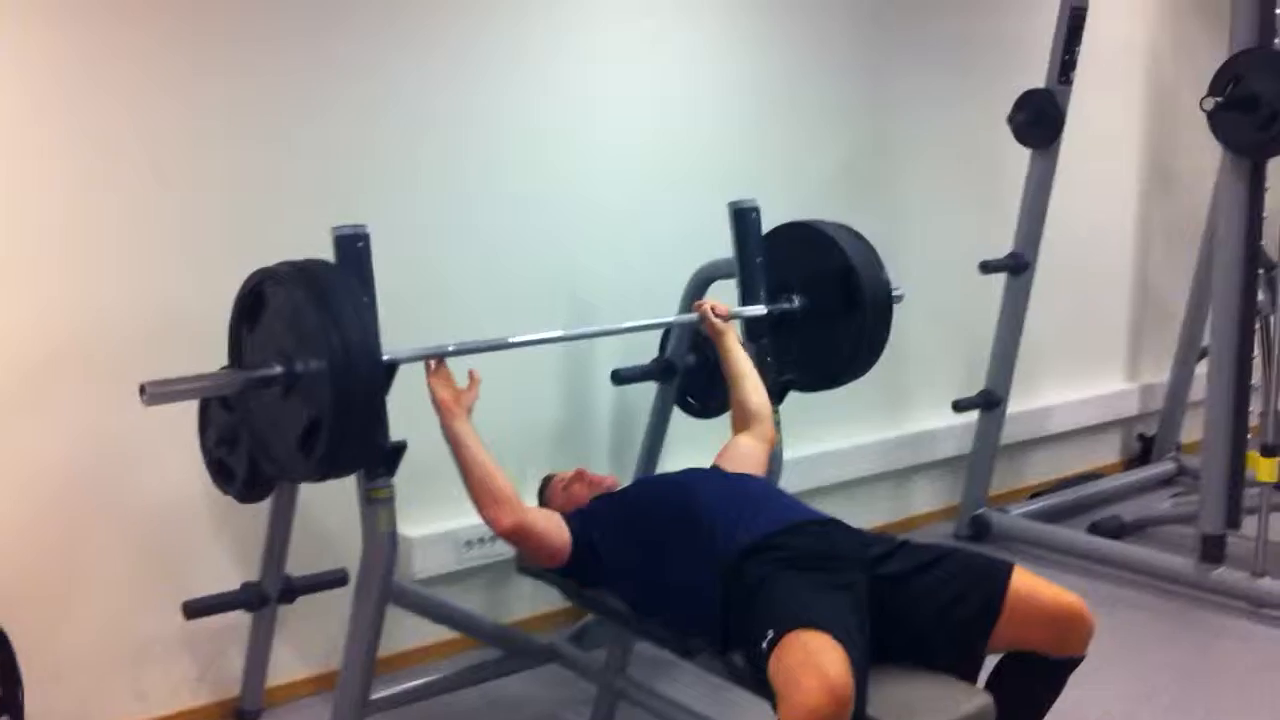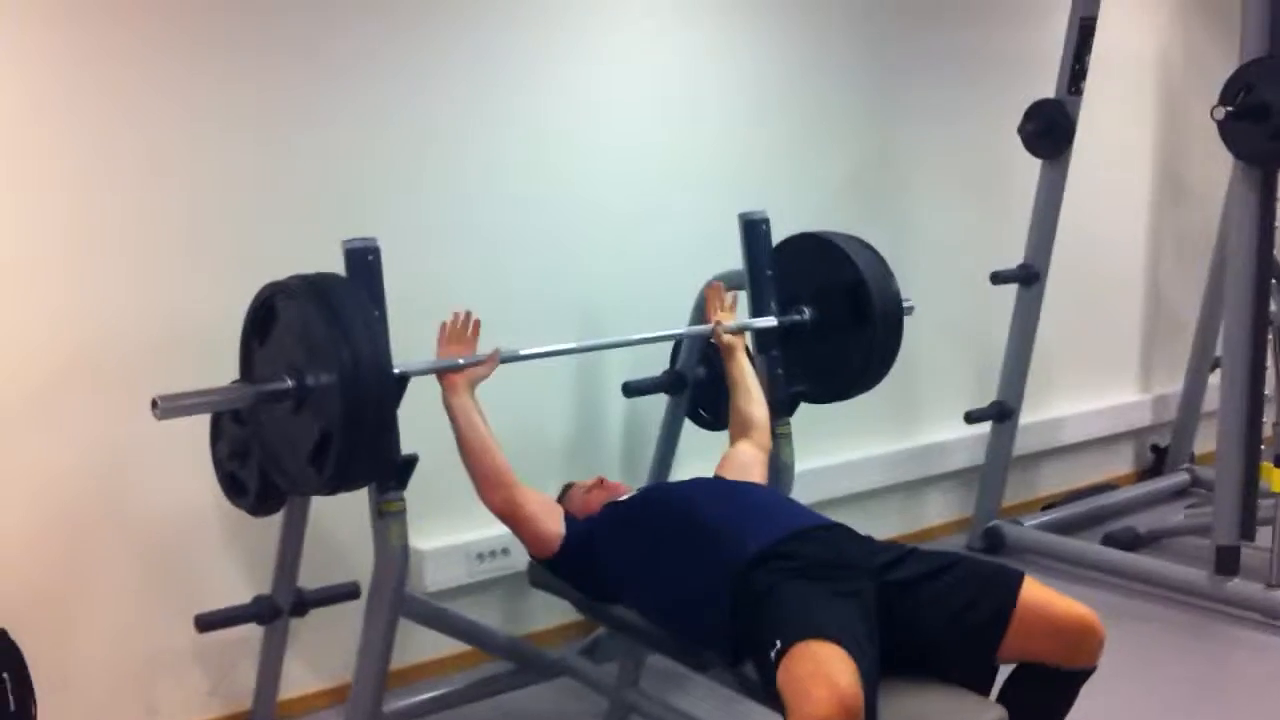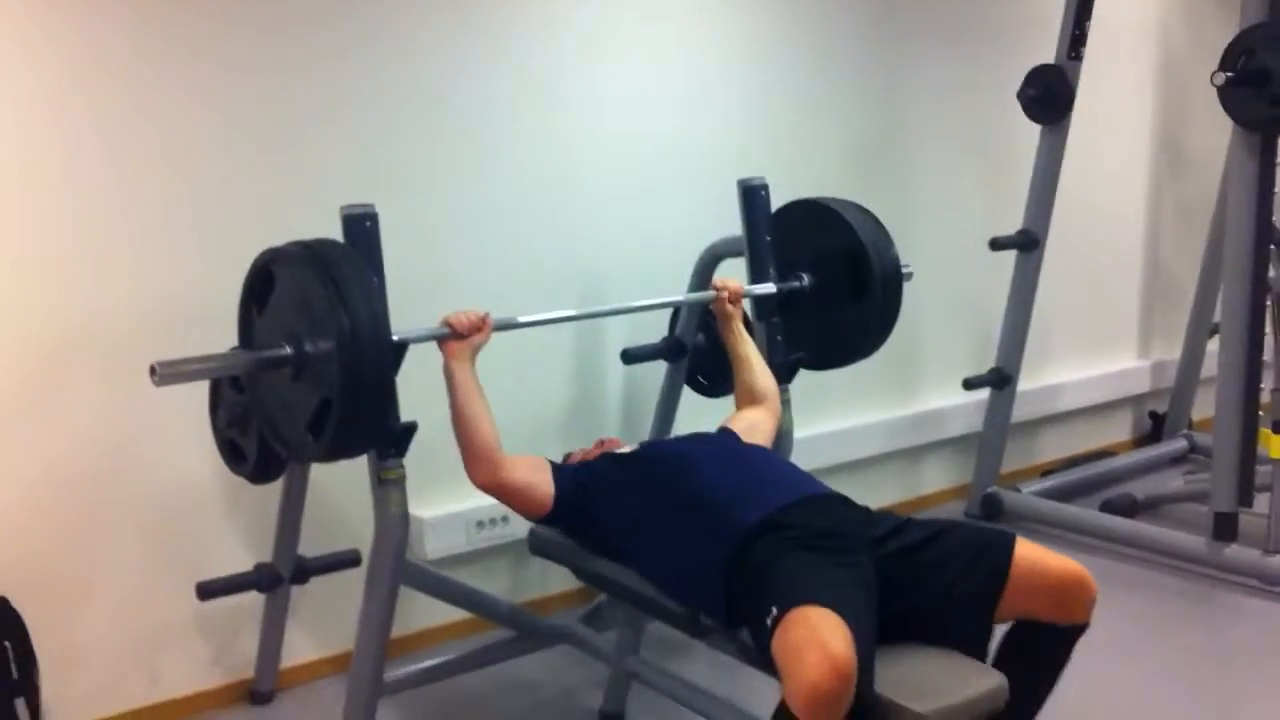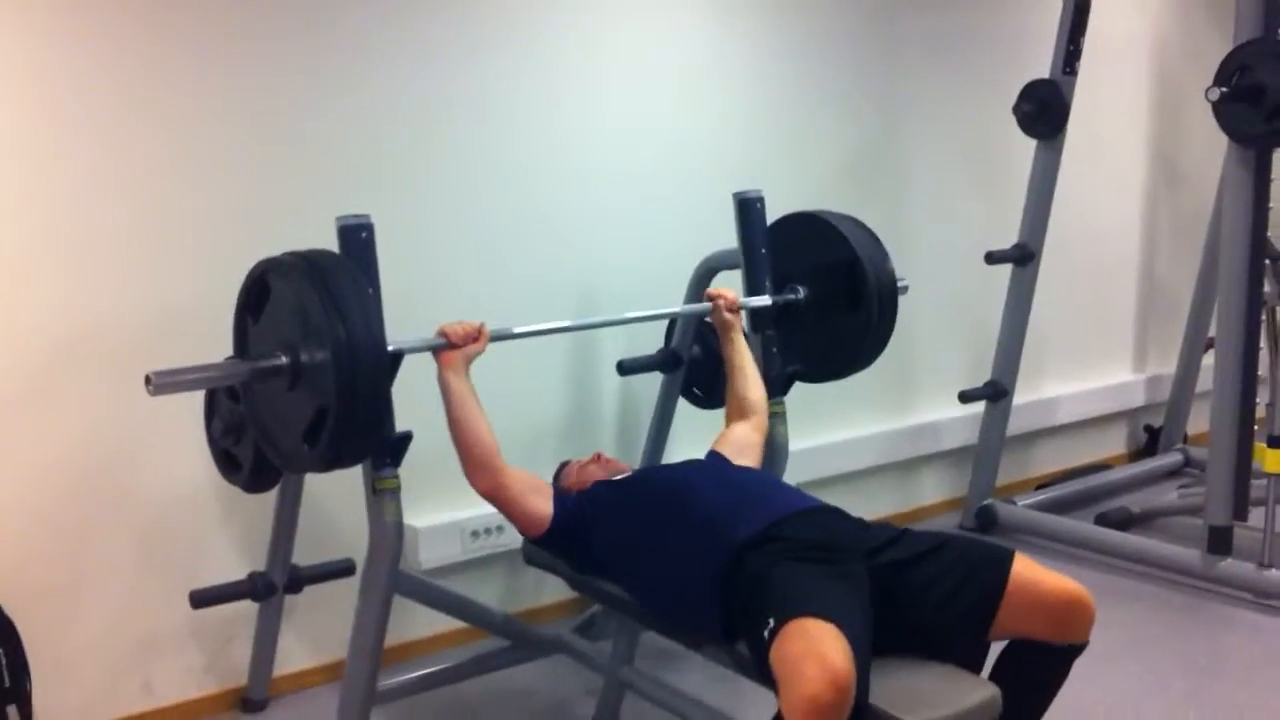
dt=0.4s
person 1, frame 1
left shoulder: (698, 488)
right shoulder: (588, 535)
left elbow: (758, 430)
right elbow: (509, 517)
left wrist: (725, 340)
right wrist: (455, 418)
left hip: (845, 547)
right hip: (764, 578)
left knee: (1065, 623)
person 1, frame 2
left shoulder: (702, 497)
right shoulder: (594, 543)
left elbow: (753, 440)
right elbow: (504, 496)
left wrist: (732, 351)
right wrist: (457, 392)
left hip: (858, 556)
right hip: (772, 584)
left knee: (1077, 633)
person 1, frame 3
left shoulder: (712, 452)
right shoulder: (587, 490)
left elbow: (763, 405)
right elbow: (491, 469)
left wrist: (731, 323)
right wrist: (460, 359)
left hip: (851, 524)
right hip: (769, 552)
left knee: (1069, 590)
person 1, frame 4
left shoulder: (702, 476)
right shoulder: (582, 516)
left elbow: (750, 419)
right elbow: (491, 475)
left wrist: (730, 332)
right wrist: (454, 369)
left hip: (846, 538)
right hip: (763, 567)
left knee: (1067, 610)
